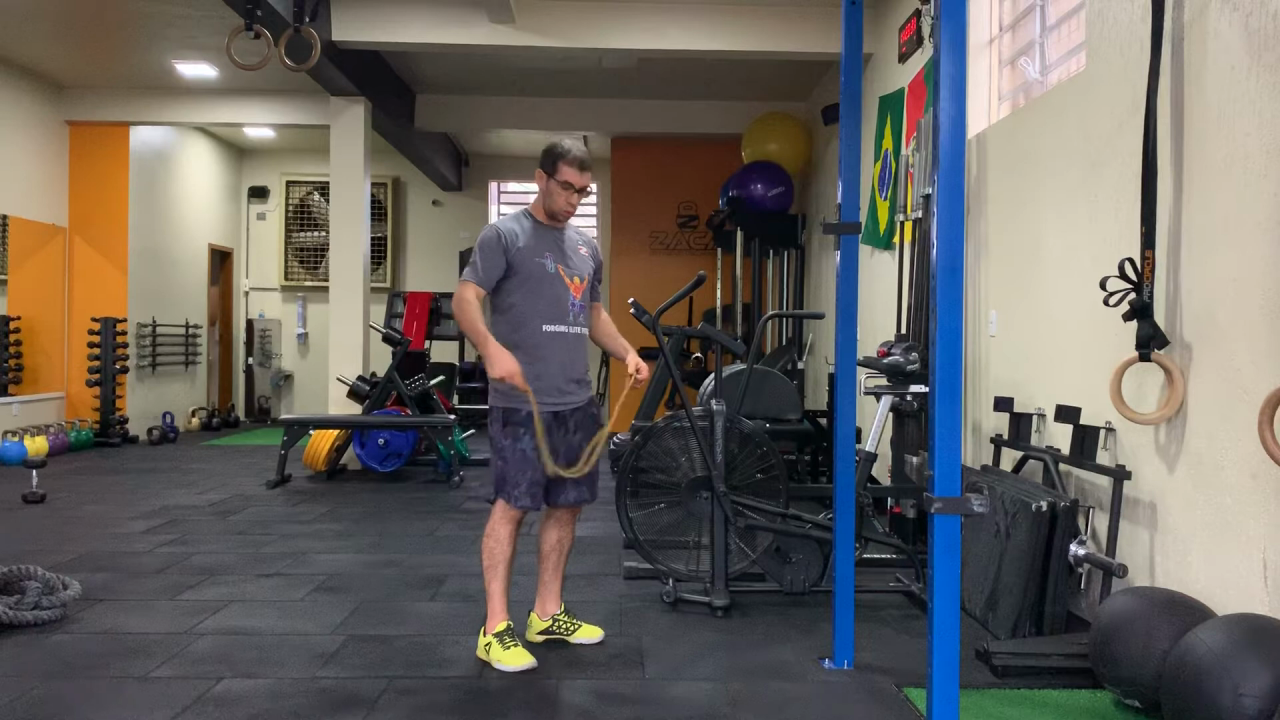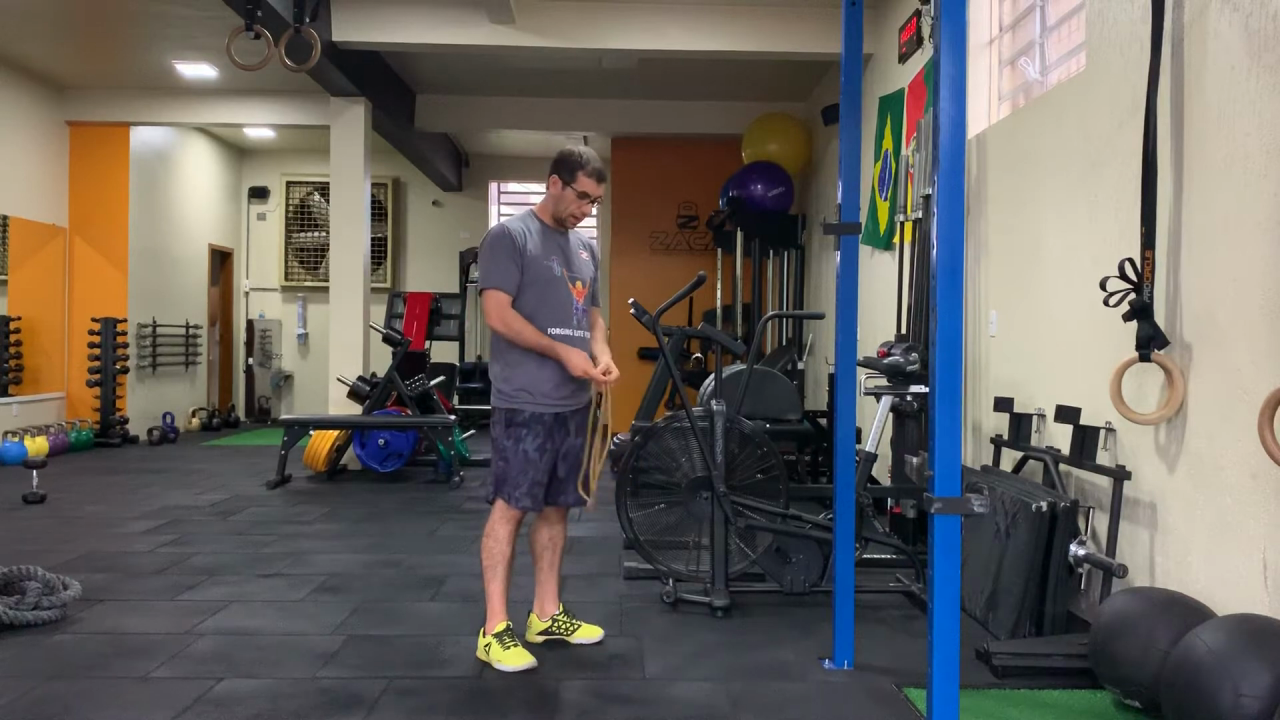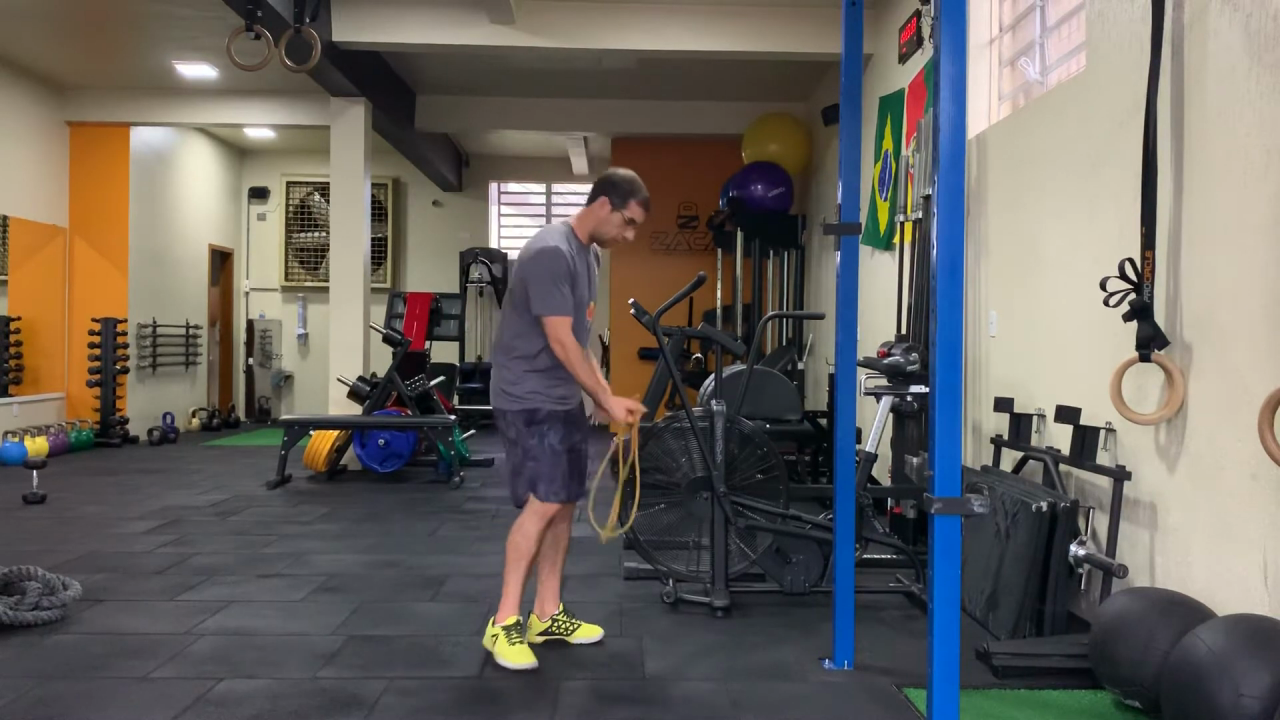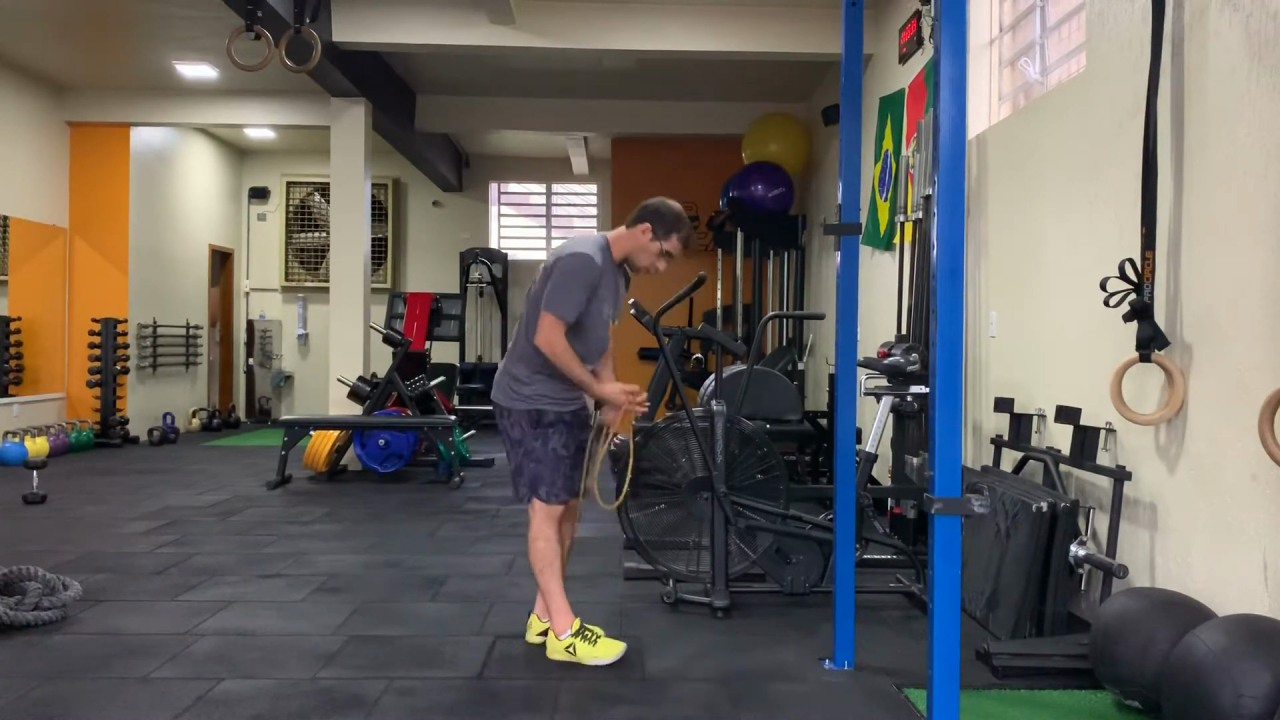
dt=1s
person 1, frame 1
left shoulder: (586, 246)
right shoulder: (504, 235)
right elbow: (465, 298)
left wrist: (627, 352)
right wrist: (491, 347)
left hip: (577, 402)
right hip: (524, 402)
left knee: (566, 507)
right knee: (511, 507)
left ankle: (548, 614)
right ankle: (495, 628)
person 1, frame 2
left shoulder: (586, 248)
right shoulder: (509, 236)
right elbow: (497, 313)
left wrist: (601, 354)
right wrist: (563, 352)
left hip: (574, 404)
right hip: (524, 404)
left knee: (556, 508)
right knee: (510, 508)
left ankle: (547, 614)
right ankle: (494, 629)
person 1, frame 3
left shoulder: (587, 253)
right shoulder: (551, 252)
right elbow: (560, 341)
left wrist: (601, 388)
right wrist: (606, 399)
left hip: (562, 399)
right hip: (529, 400)
left knee: (564, 505)
right knee: (543, 504)
left ankle: (547, 614)
right ankle: (504, 622)
person 1, frame 4
left shoulder: (617, 271)
right shoulder: (581, 260)
right elbow: (547, 338)
left wrist: (612, 390)
right wrist: (599, 390)
left hip: (565, 401)
right hip: (530, 401)
left knee: (566, 506)
right knee: (546, 508)
left ankle: (544, 616)
right ankle: (563, 632)
